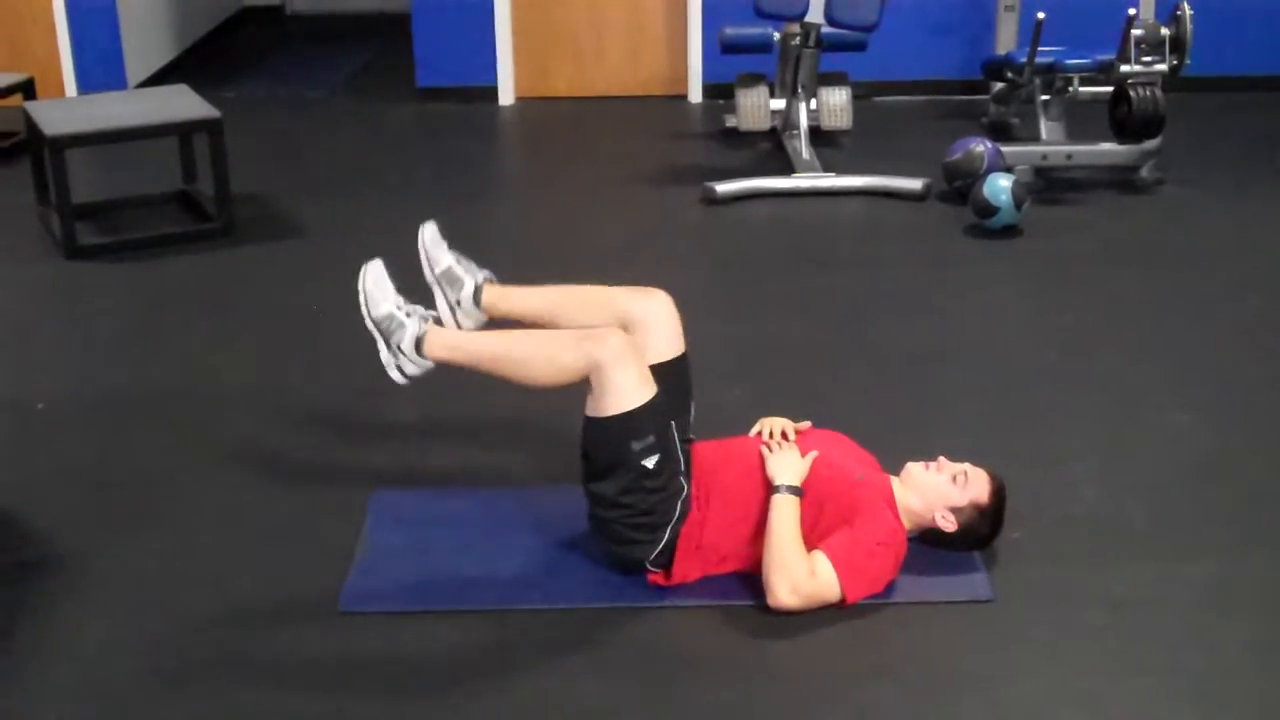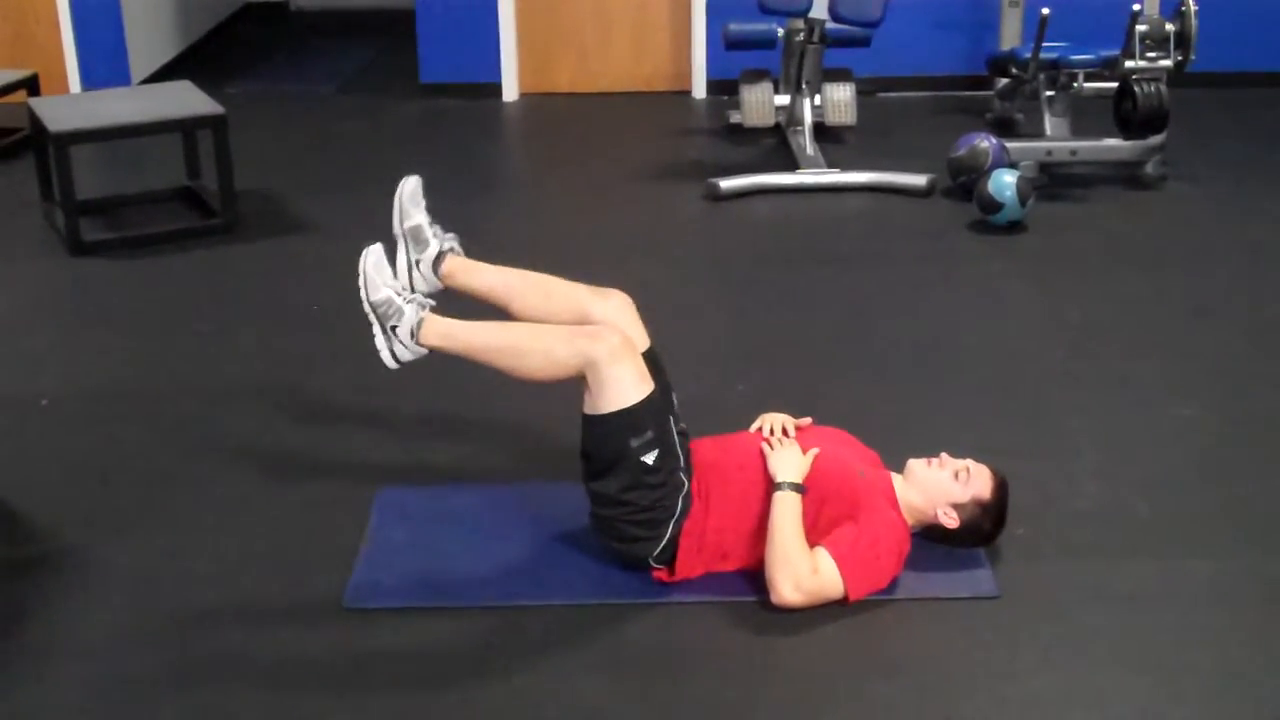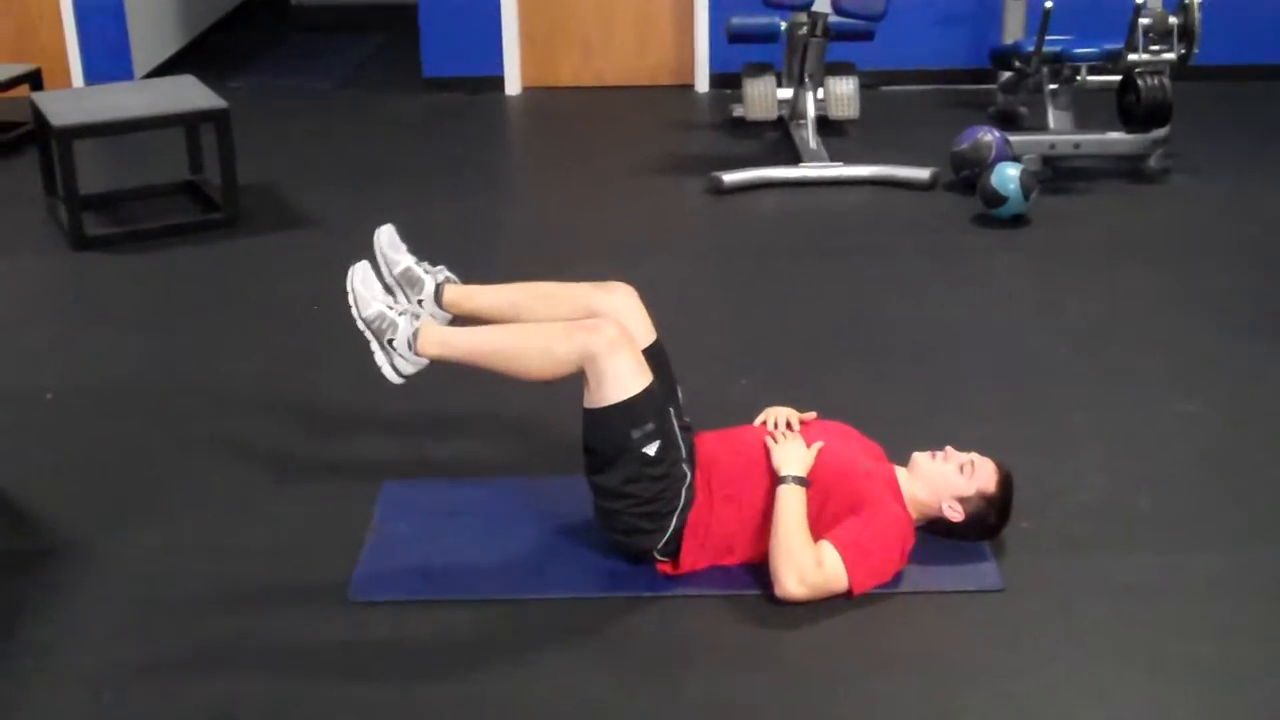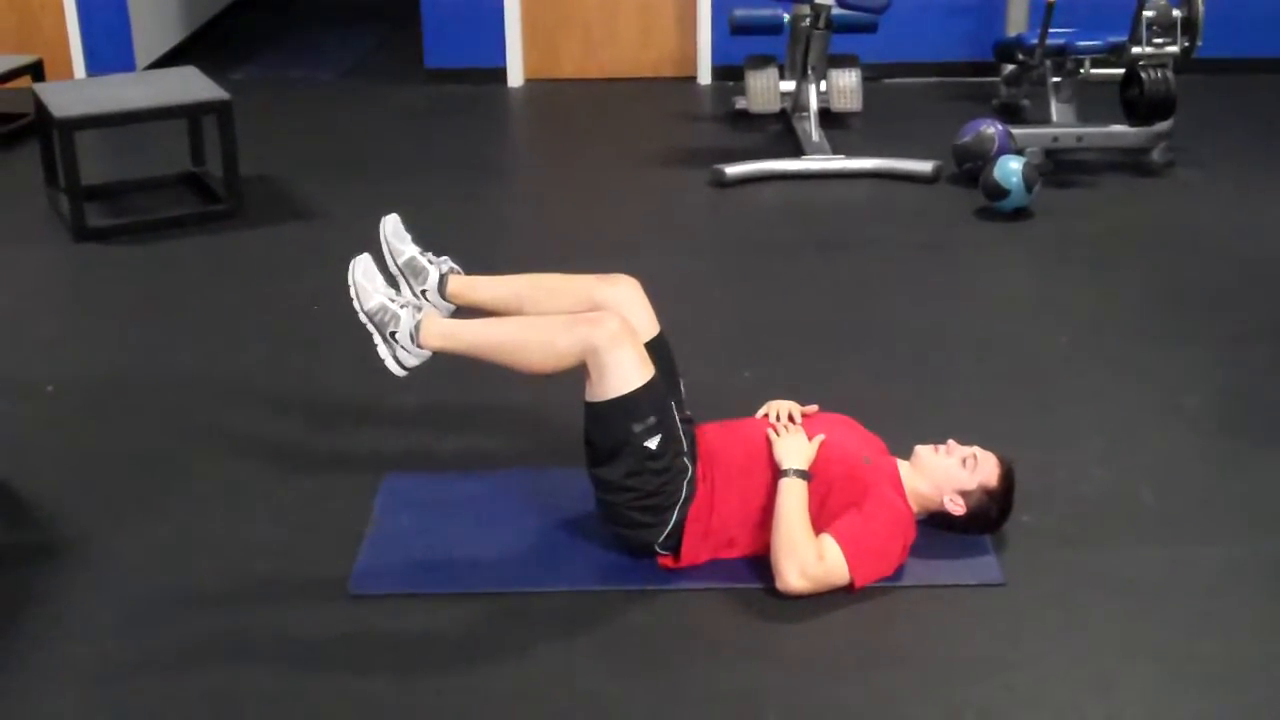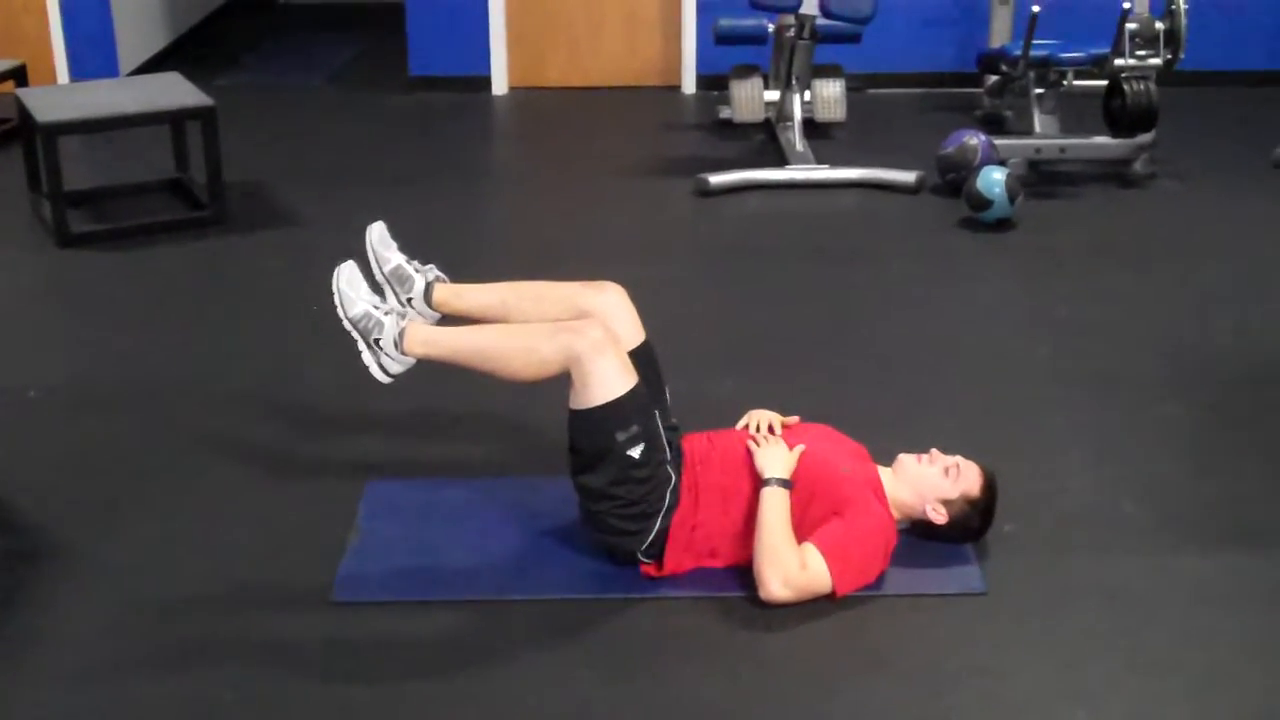
dt=0.5s
person 1, frame 1
left shoulder: (880, 542)
right shoulder: (868, 478)
left elbow: (787, 590)
left wrist: (785, 487)
right wrist: (776, 429)
left hip: (655, 525)
right hip: (682, 470)
left knee: (608, 348)
right knee: (650, 309)
left ankle: (422, 345)
right ankle: (477, 299)
person 1, frame 2
left shoulder: (883, 538)
right shoulder: (867, 467)
left elbow: (788, 589)
left wrist: (787, 482)
right wrist: (777, 423)
left hip: (657, 522)
right hip: (681, 468)
left knee: (605, 345)
right knee: (610, 306)
left ankle: (415, 331)
right ankle: (439, 264)
person 1, frame 3
left shoulder: (887, 530)
right shoulder: (872, 462)
left elbow: (794, 581)
left wrist: (793, 476)
right wrist: (780, 418)
left hip: (663, 514)
right hip: (685, 457)
left knee: (602, 338)
right knee: (614, 298)
left ankle: (416, 342)
right ankle: (440, 296)
person 1, frame 4
left shoulder: (888, 522)
right shoulder: (873, 453)
left elbow: (795, 576)
left wrist: (794, 469)
right wrist: (784, 410)
left hip: (665, 507)
right hip: (686, 451)
left knee: (603, 332)
right knee: (617, 292)
left ankle: (415, 334)
right ankle: (442, 287)
person 1, frame 5
left shoulder: (869, 528)
right shoulder: (856, 463)
left elbow: (778, 583)
left wrist: (775, 479)
right wrist: (766, 419)
left hip: (649, 515)
right hip: (672, 458)
left knee: (587, 340)
right knee: (604, 299)
left ankle: (401, 341)
right ankle: (430, 295)
